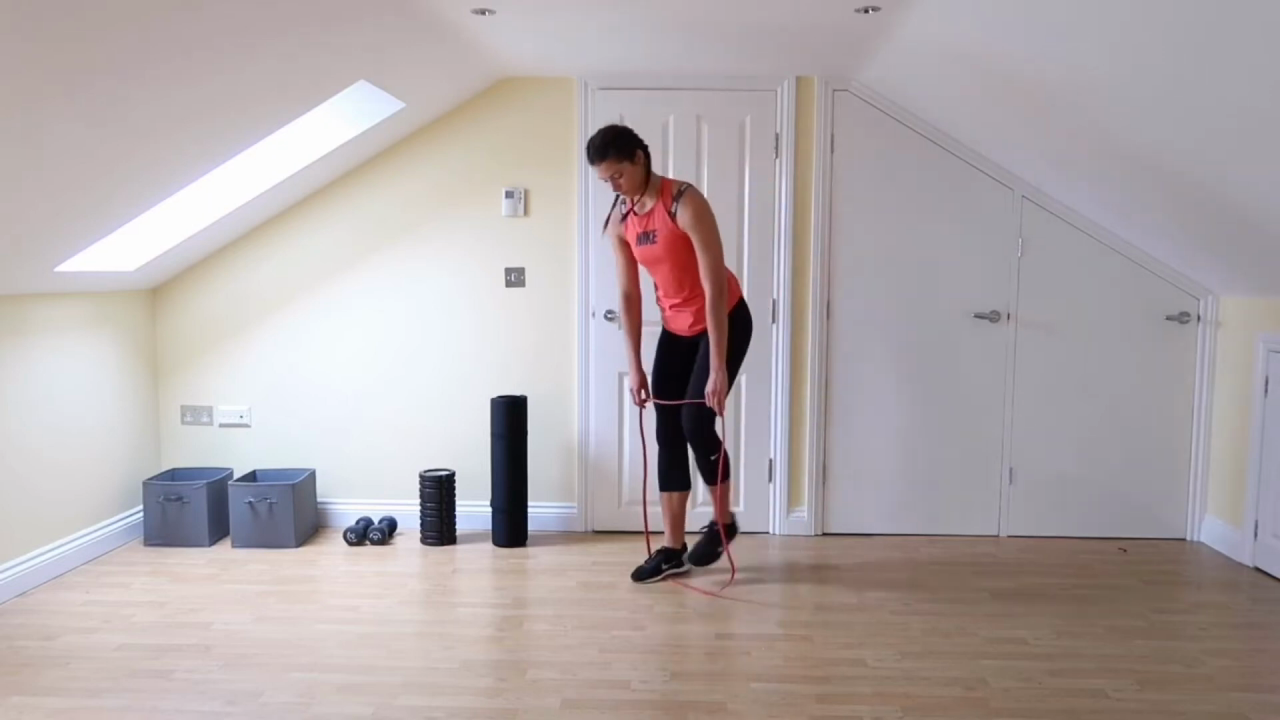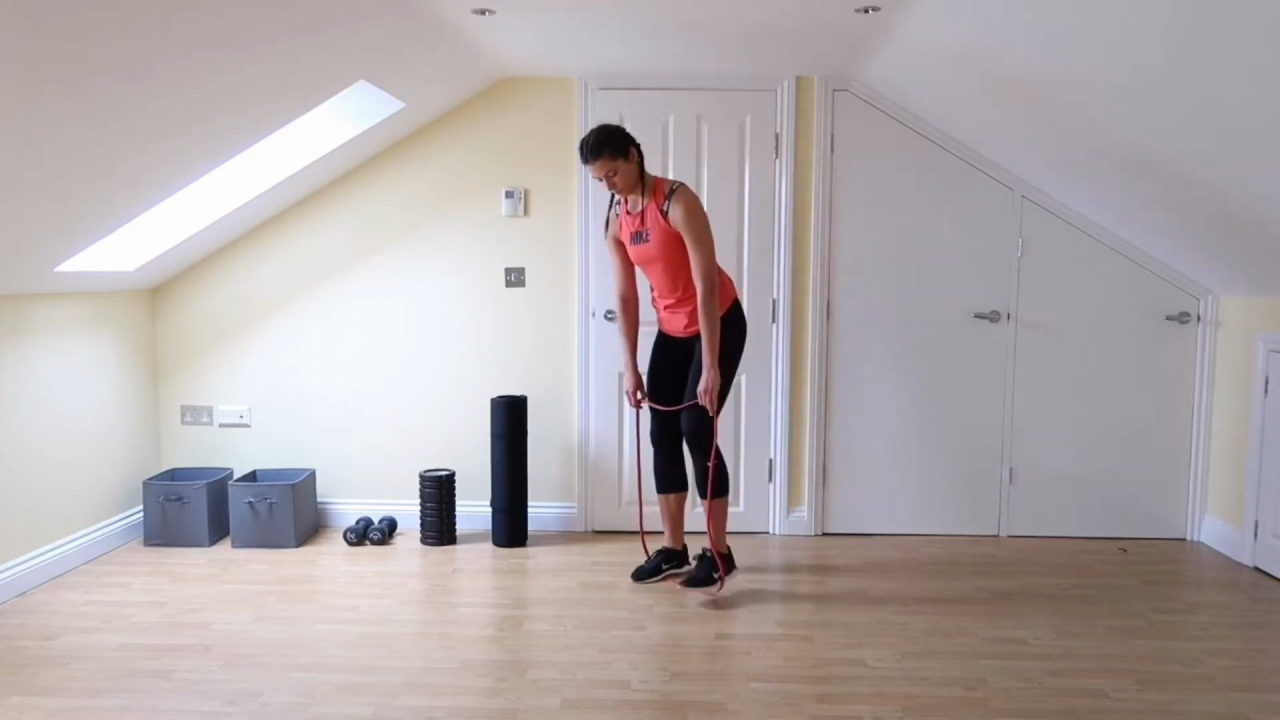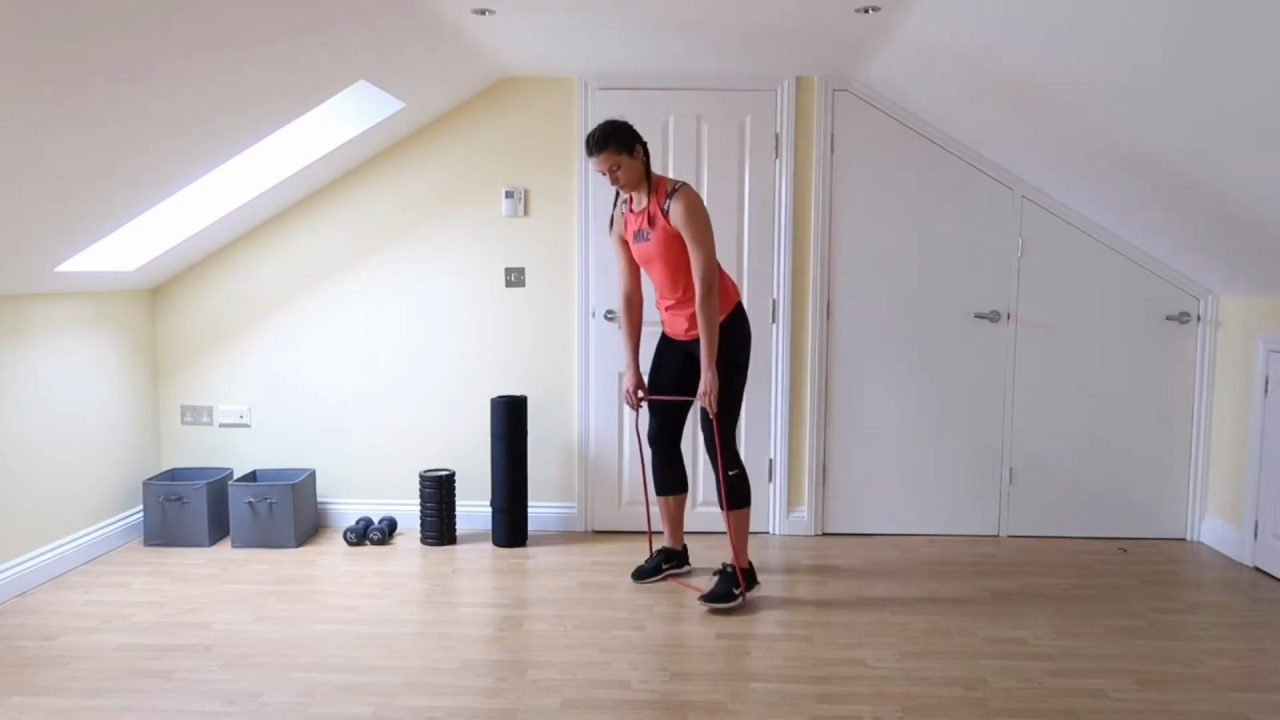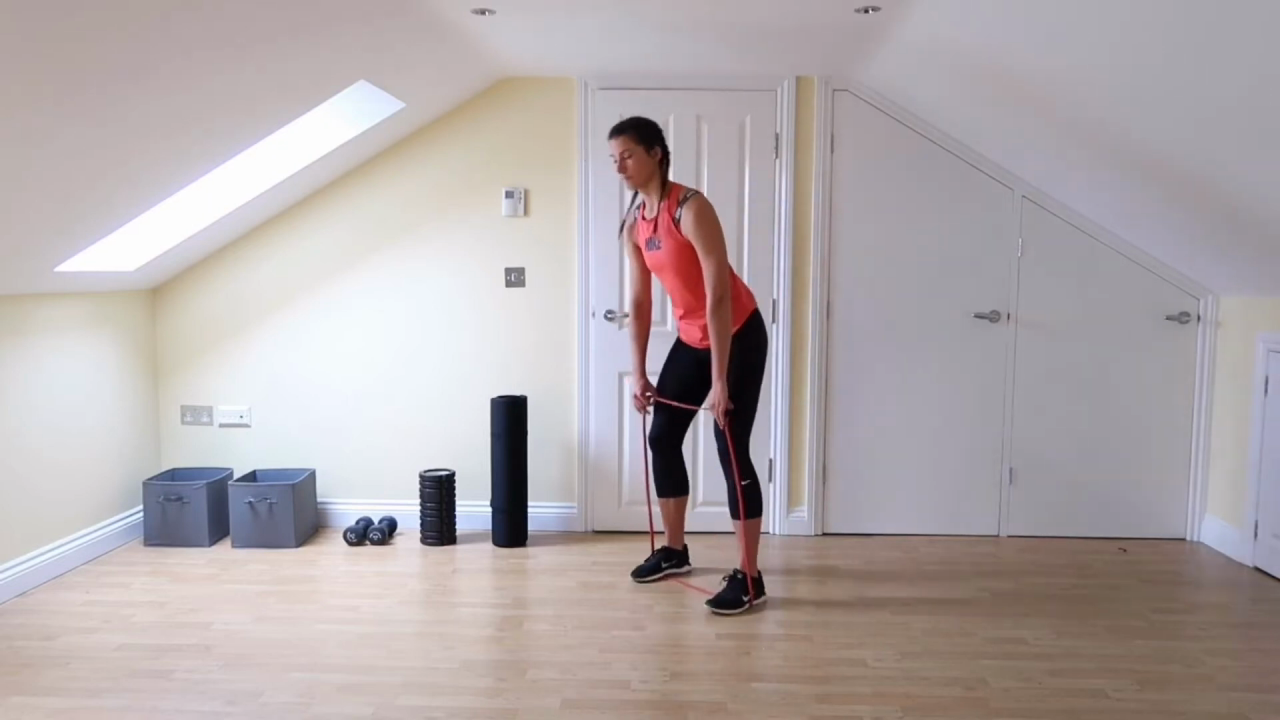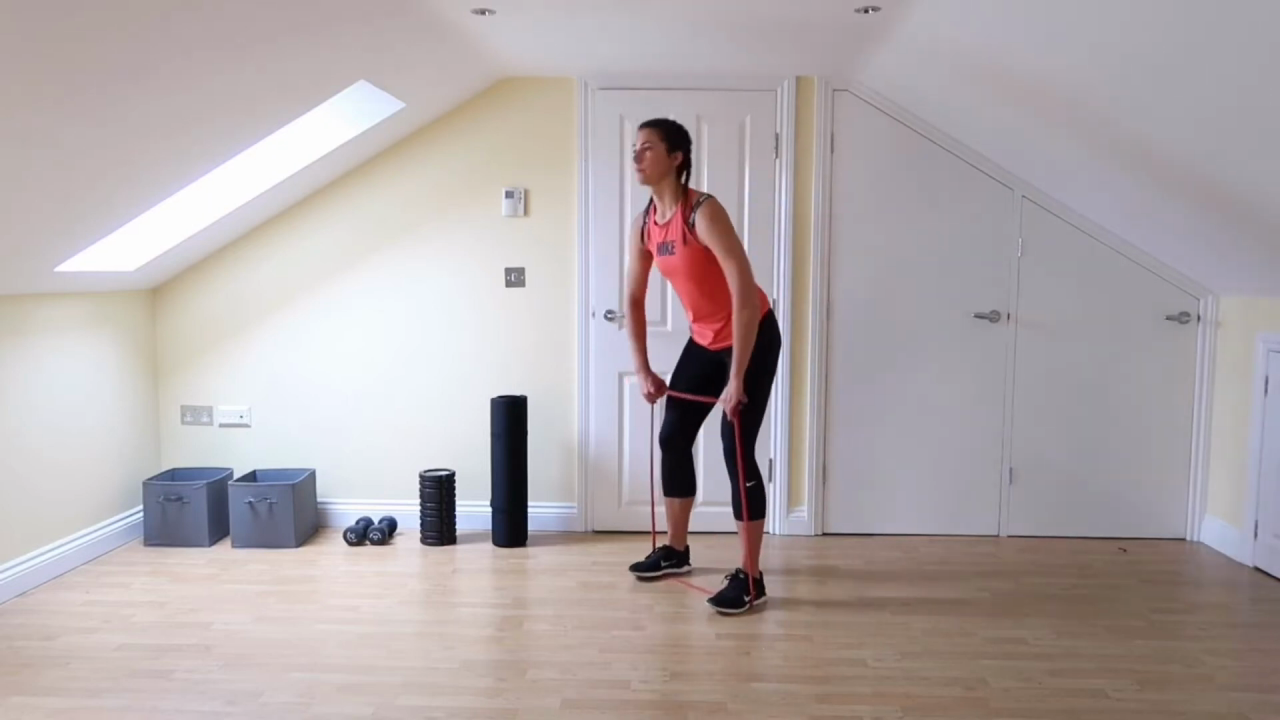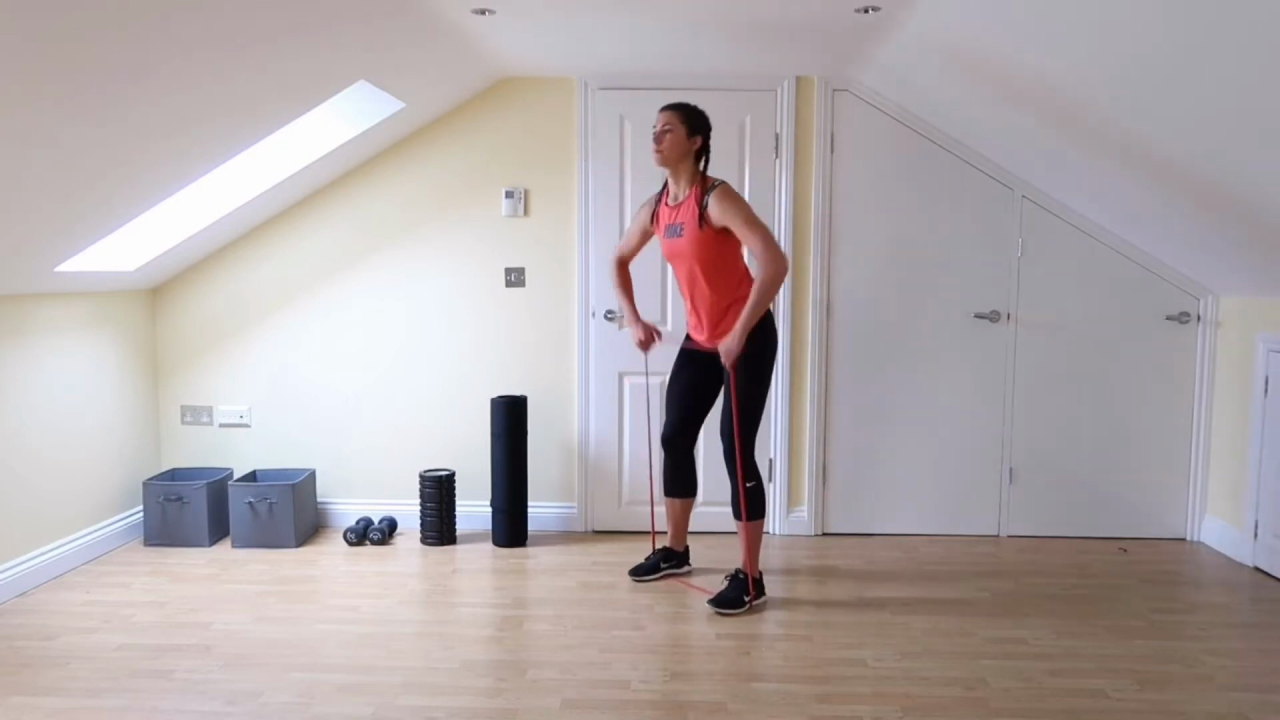
dt=0.2s
person 1, frame 1
left shoulder: (685, 202)
right shoulder: (619, 219)
left elbow: (715, 287)
right elbow: (629, 295)
left wrist: (719, 367)
right wrist: (634, 366)
left hip: (723, 321)
right hip: (675, 328)
left knee: (695, 421)
right knee: (667, 433)
left ankle: (722, 521)
right ankle: (672, 548)
person 1, frame 2
left shoulder: (678, 200)
right shoulder: (615, 219)
left elbow: (706, 285)
right elbow: (626, 297)
left wrist: (711, 366)
right wrist: (631, 367)
left hip: (718, 322)
right hip: (671, 330)
left knee: (696, 429)
right knee: (662, 434)
left ankle: (719, 552)
right ankle: (673, 548)
person 1, frame 3
left shoulder: (681, 201)
right shoulder: (620, 216)
left elbow: (707, 286)
right elbow: (631, 295)
left wrist: (709, 369)
right wrist: (632, 367)
left hip: (721, 328)
right hip: (675, 332)
left knee: (718, 442)
right knee: (661, 437)
left ankle: (741, 568)
right ankle: (673, 549)
person 1, frame 4
left shoulder: (692, 208)
right shoulder: (634, 221)
left elbow: (719, 297)
right elbow: (640, 300)
left wrist: (720, 381)
right wrist: (639, 372)
left hip: (737, 335)
right hip: (690, 339)
left knee: (730, 449)
right knee: (662, 437)
left ankle: (749, 576)
right ankle: (674, 549)
person 1, frame 5
left shoulder: (705, 212)
right shoulder: (644, 224)
left elbow: (744, 295)
right elbow: (634, 299)
left wrist: (737, 378)
right wrist: (642, 369)
left hip: (751, 337)
right hip: (703, 341)
left knee: (736, 450)
right knee: (672, 437)
left ankle: (750, 576)
right ankle: (675, 549)
person 1, frame 6
left shoulder: (717, 198)
right shoulder: (655, 207)
left elbow: (776, 263)
right elbow: (619, 261)
left wrist: (740, 333)
right wrist: (634, 319)
left hip: (749, 337)
right hip: (699, 341)
left knee: (736, 451)
right knee: (675, 439)
left ankle: (750, 577)
right ankle: (675, 550)
